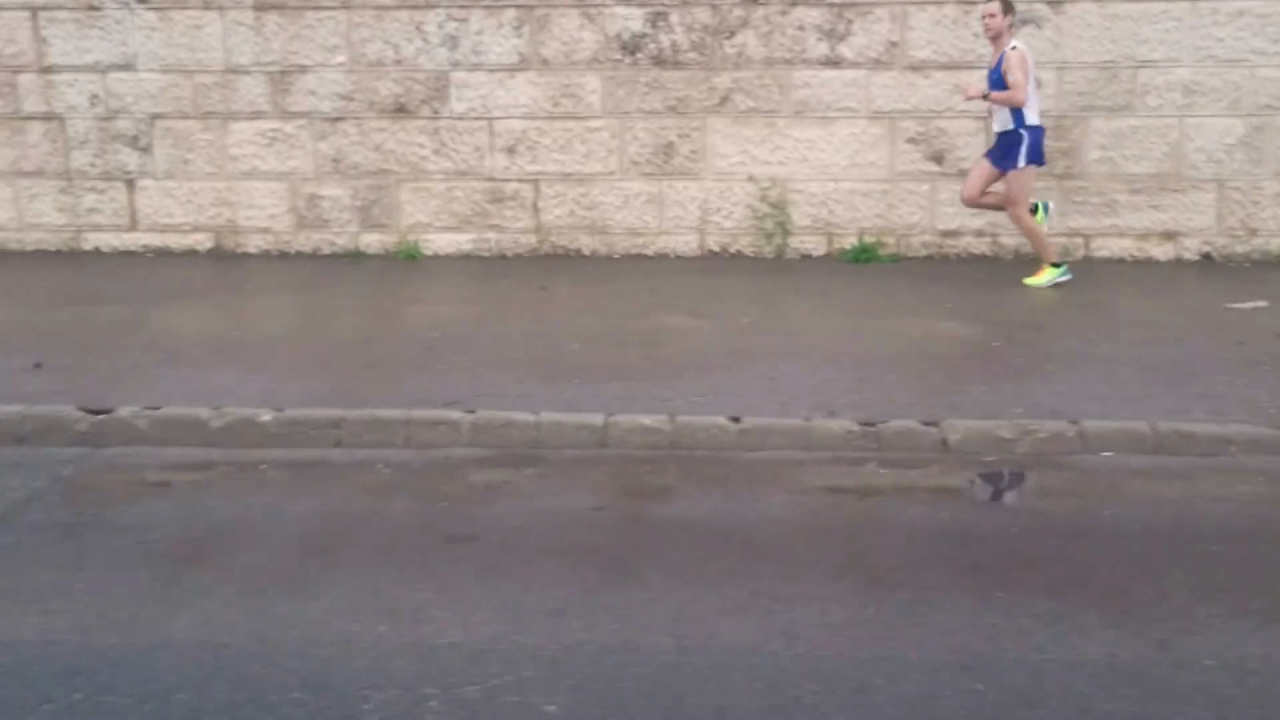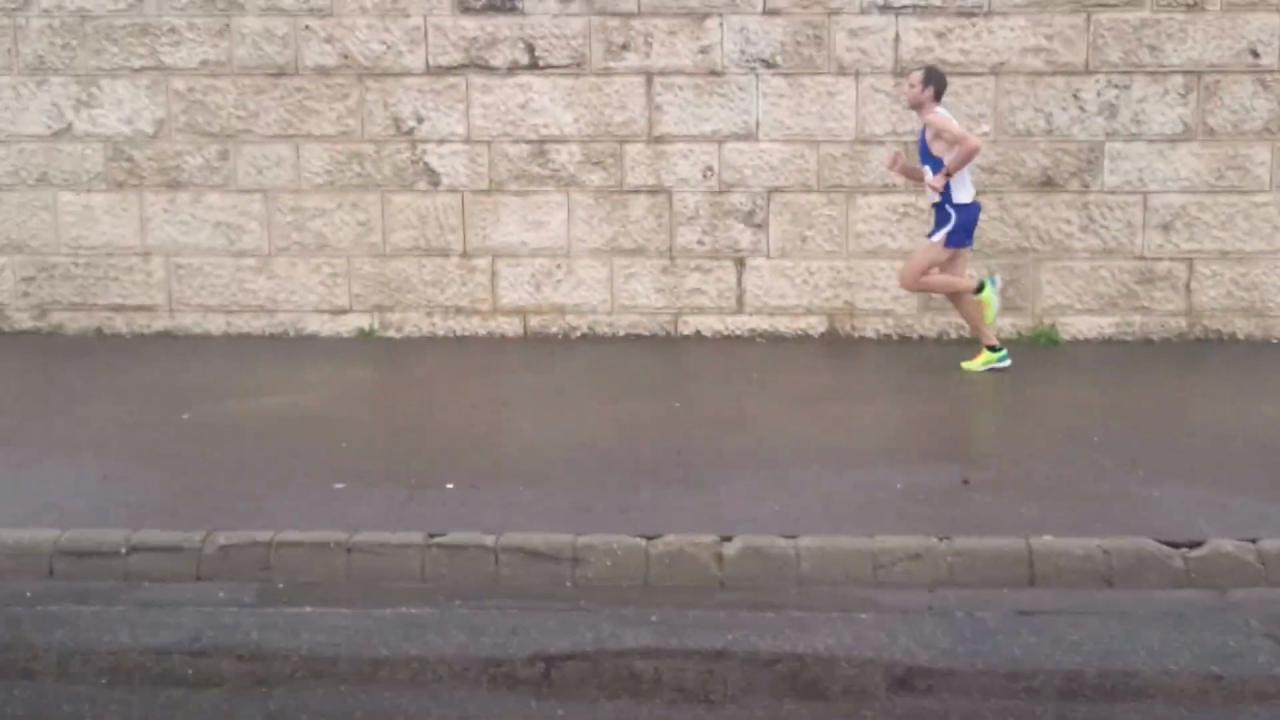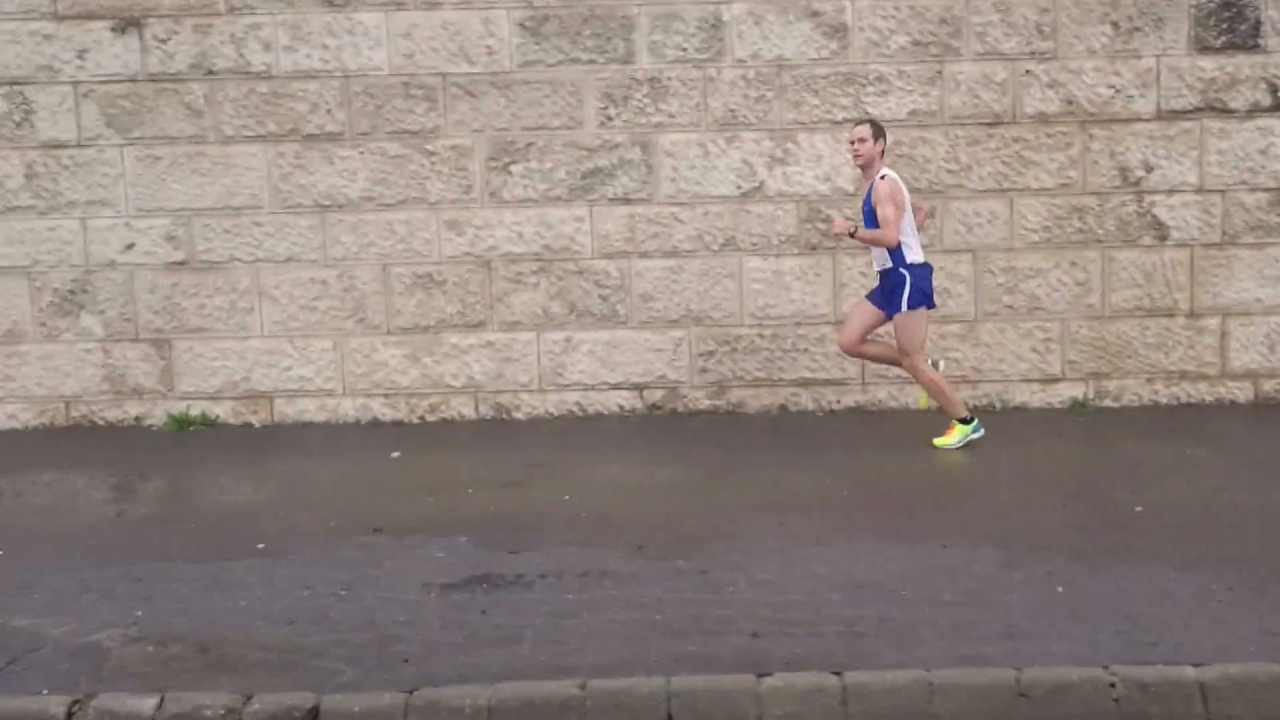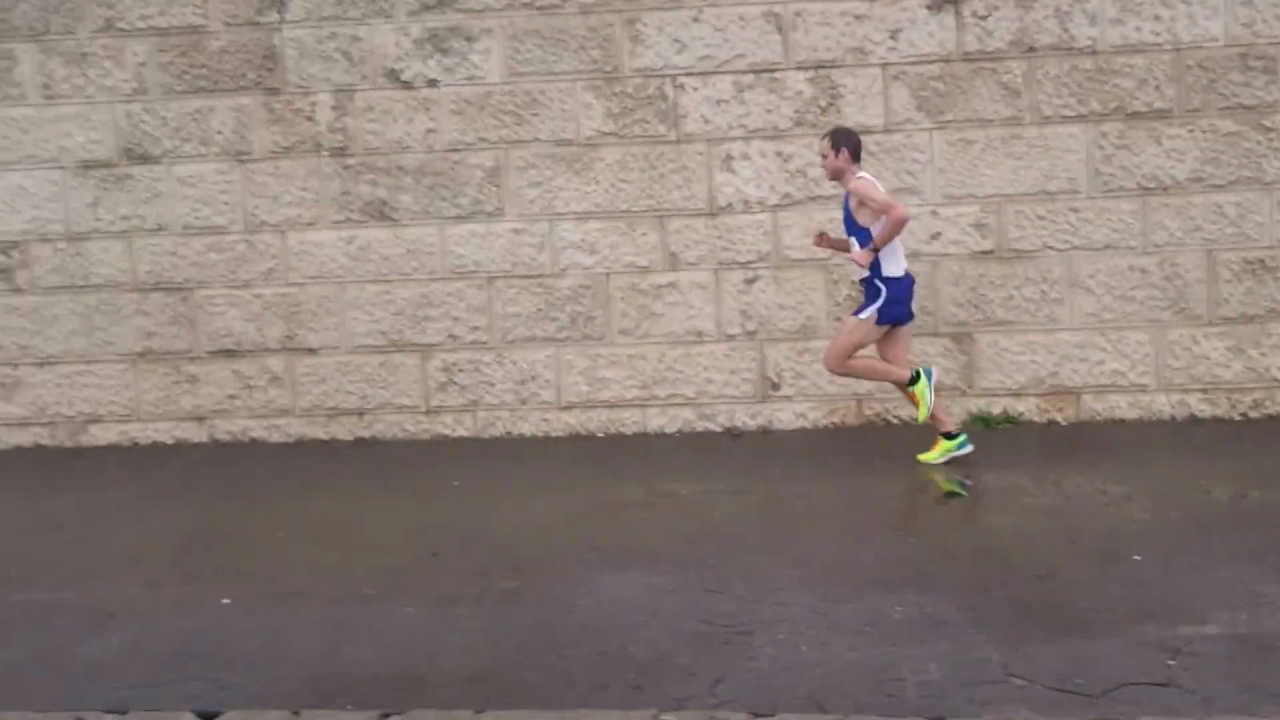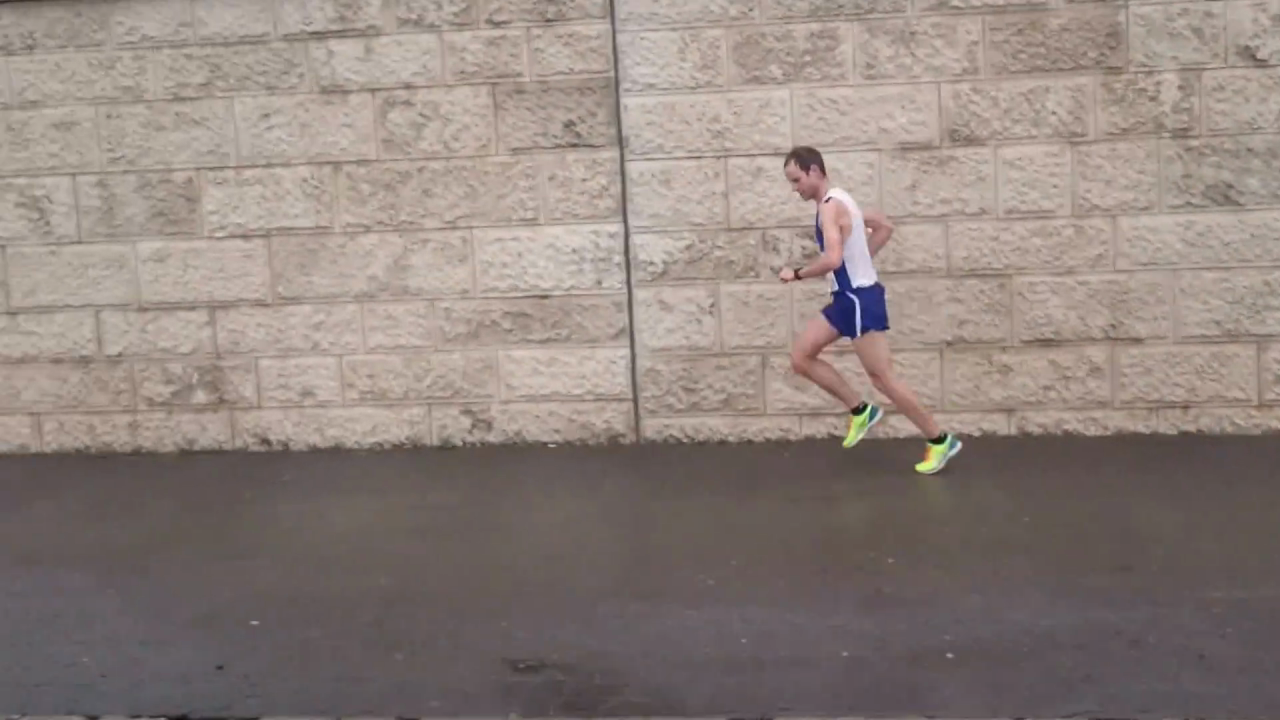
dt=1s
person 1, frame 1
left shoulder: (1014, 54)
right shoulder: (1001, 54)
left elbow: (1021, 97)
left wrist: (983, 95)
left hip: (1024, 139)
right hip: (1007, 140)
left knee: (1015, 211)
right knee: (969, 196)
left ankle: (1055, 265)
right ankle: (1032, 210)
person 1, frame 2
left shoulder: (937, 119)
right shoulder: (931, 124)
left elbow: (973, 144)
left wrist: (944, 175)
right wrist: (903, 166)
left hip: (956, 215)
right hip: (952, 213)
left knee: (910, 280)
right knee: (955, 290)
left ankle: (980, 287)
right ankle: (993, 349)
person 1, frame 3
left shoulder: (885, 183)
right shoulder: (878, 183)
left elbow: (891, 237)
right elbow: (922, 212)
left wrist: (850, 231)
left hip: (908, 279)
right hip: (893, 279)
left knee: (912, 361)
right knee: (848, 342)
left ankle: (964, 422)
right ankle: (924, 366)
person 1, frame 4
left shoulder: (860, 185)
right shoulder: (856, 191)
left elbow: (901, 213)
left wrist: (871, 250)
right wrist: (827, 242)
left hip: (887, 290)
right hip: (883, 288)
left knee: (836, 362)
right knee: (899, 373)
left ankle: (916, 378)
right ankle: (952, 437)
person 1, frame 5
left shoulder: (832, 206)
right shoulder: (838, 201)
left elbow: (833, 260)
right elbow: (884, 228)
left wrist: (796, 272)
left hip: (860, 300)
right hip: (848, 298)
left knee: (884, 381)
right knee: (799, 358)
left ankle: (939, 441)
right ankle: (860, 410)
